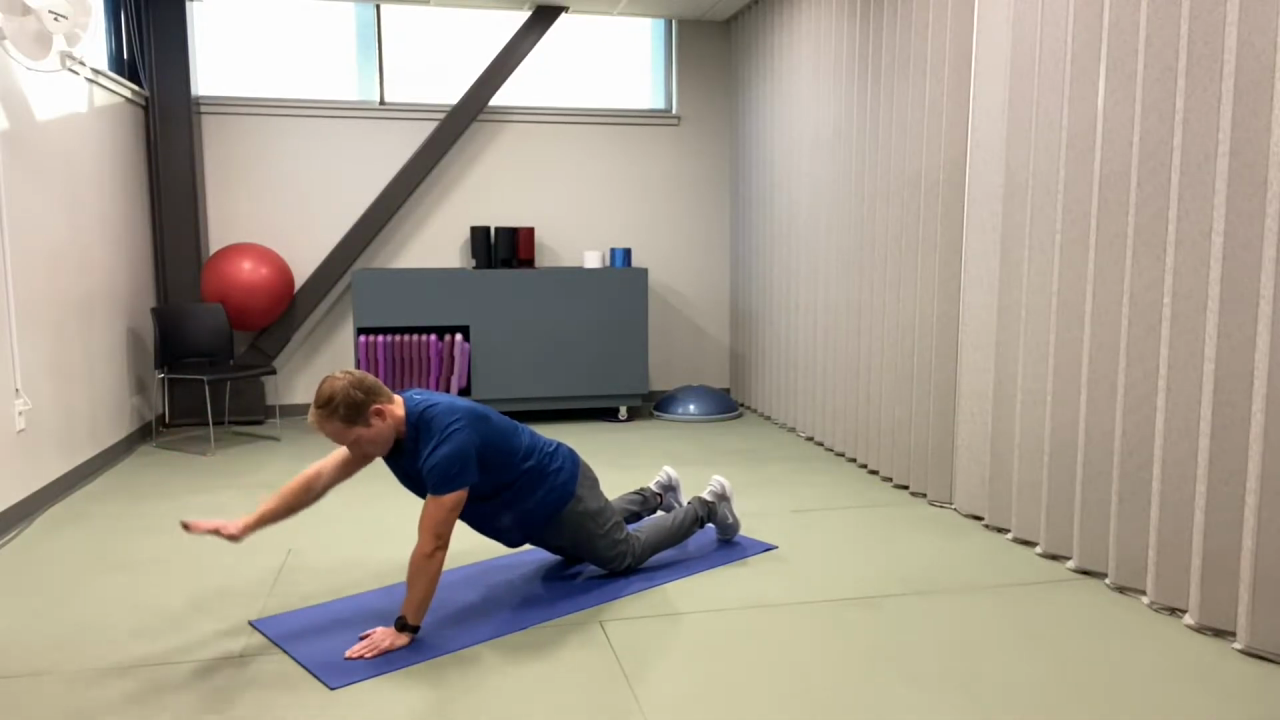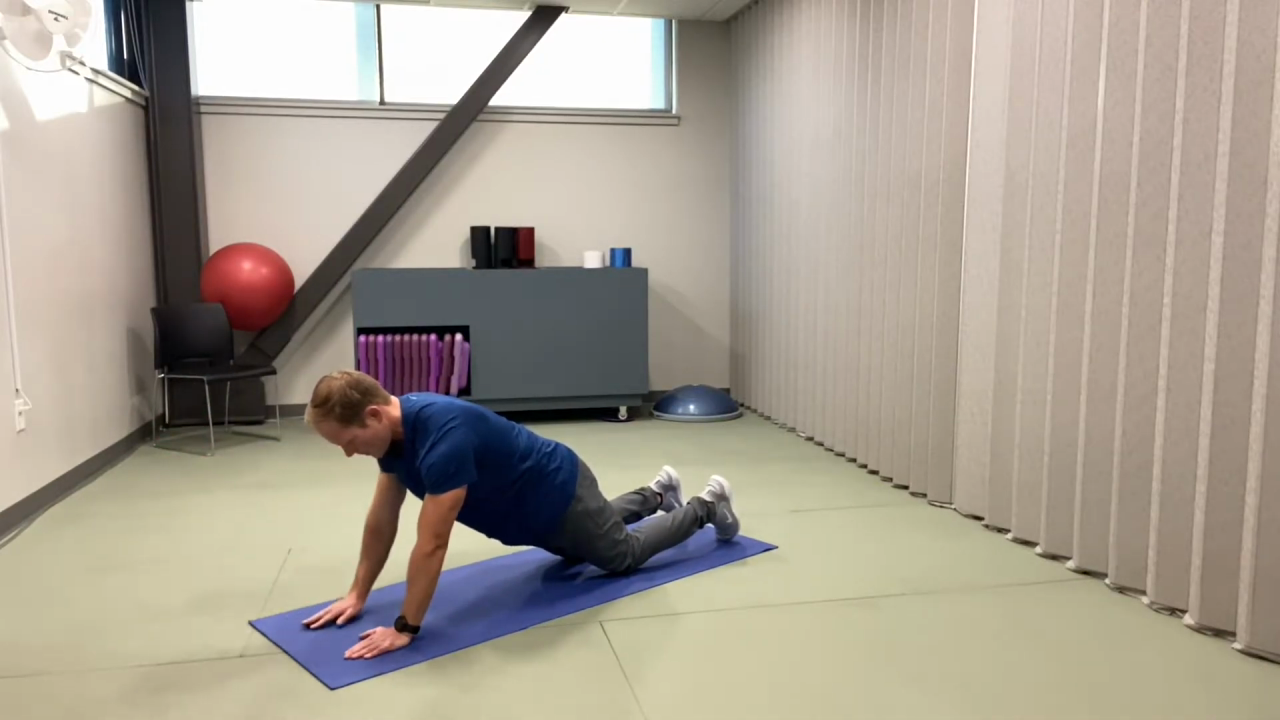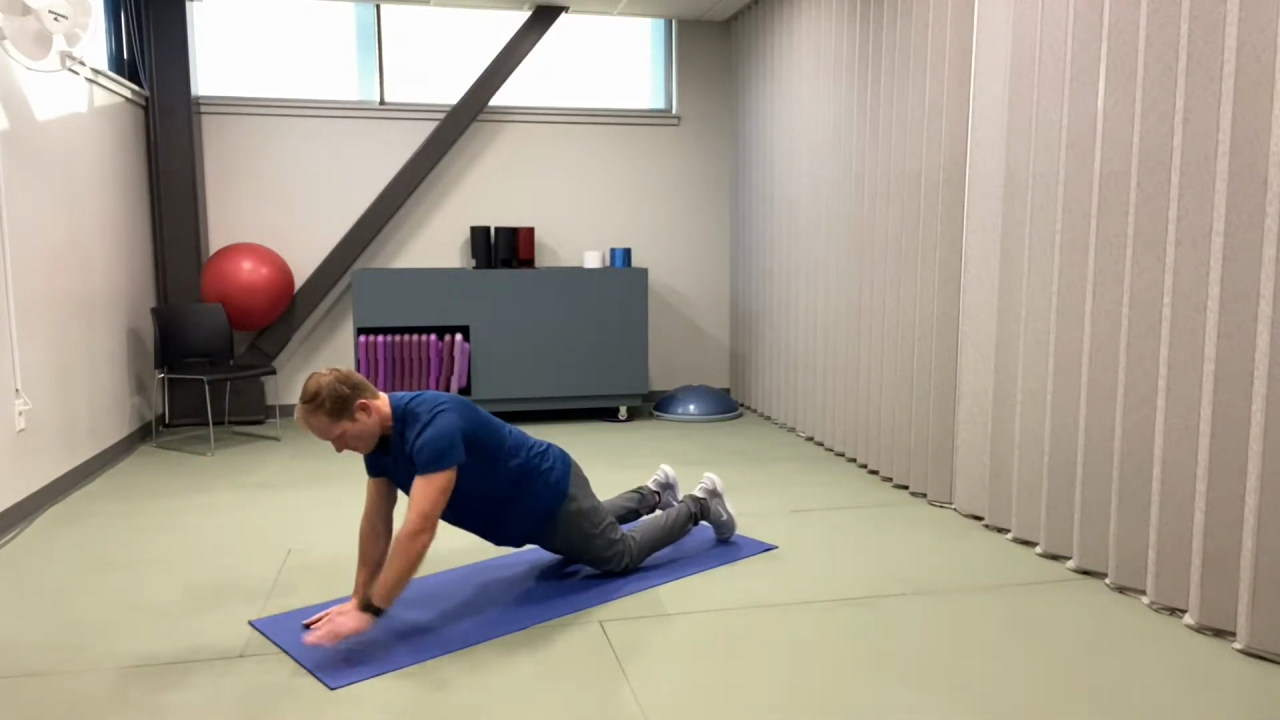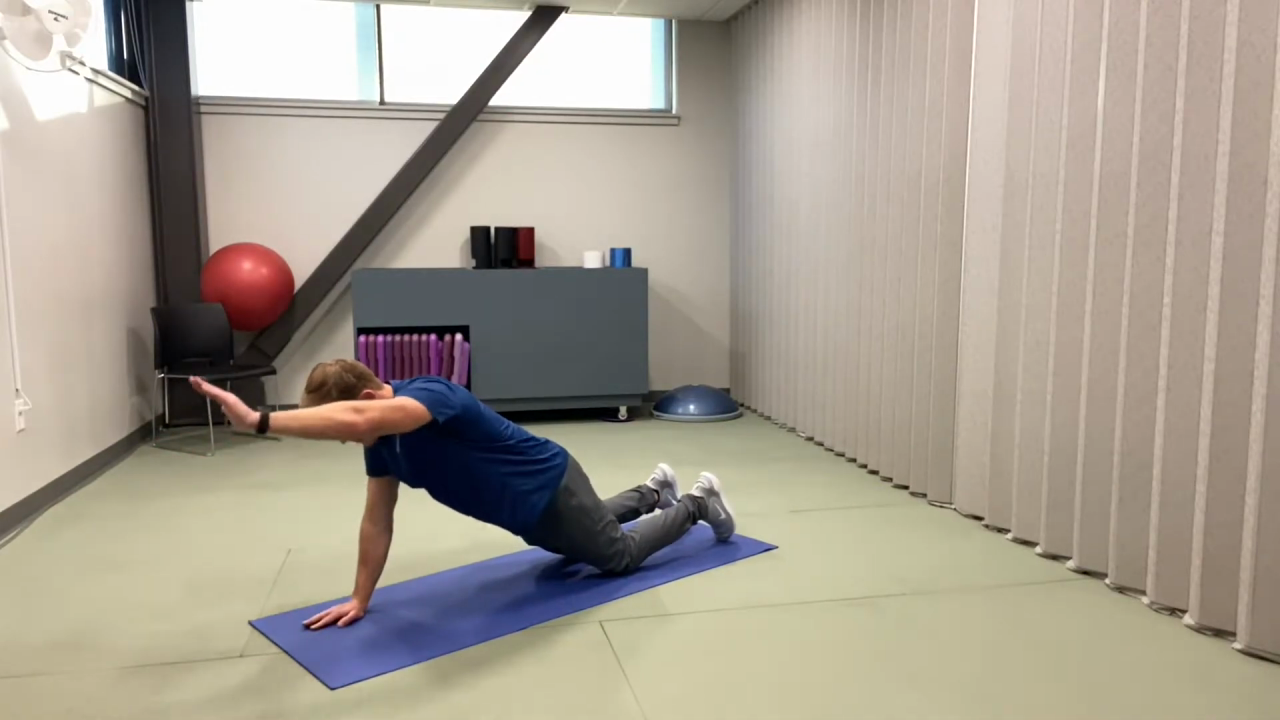
dt=0.5s
person 1, frame 1
left shoulder: (445, 436)
right shoulder: (389, 416)
left elbow: (431, 546)
right elbow: (318, 479)
left wrist: (405, 628)
right wrist: (244, 524)
left hip: (559, 493)
right hip: (532, 502)
left knee: (621, 554)
right knee: (575, 553)
left ankle: (707, 507)
right ankle: (656, 494)
person 1, frame 2
left shoulder: (443, 436)
right shoulder: (393, 429)
left elbow: (431, 545)
right elbow: (381, 520)
left wrist: (406, 628)
right wrist: (358, 594)
left hip: (558, 492)
right hip: (531, 505)
left knee: (624, 556)
right knee: (574, 553)
left ankle: (707, 507)
right ankle: (657, 494)
person 1, frame 3
left shoulder: (433, 425)
right shoulder: (377, 431)
left elbow: (417, 529)
right elbow: (375, 524)
left wrist: (370, 611)
right wrist: (358, 597)
left hip: (550, 493)
right hip: (523, 507)
left knee: (620, 556)
right knee: (578, 546)
left ankle: (700, 504)
right ankle: (654, 493)
person 1, frame 4
left shoulder: (428, 396)
right shoulder: (384, 436)
left elbow: (355, 419)
right elbow: (377, 522)
left wrist: (259, 421)
right wrist: (360, 598)
left hip: (550, 487)
right hip: (526, 506)
left knee: (618, 555)
right knee: (573, 549)
left ankle: (696, 503)
right ankle: (651, 492)
